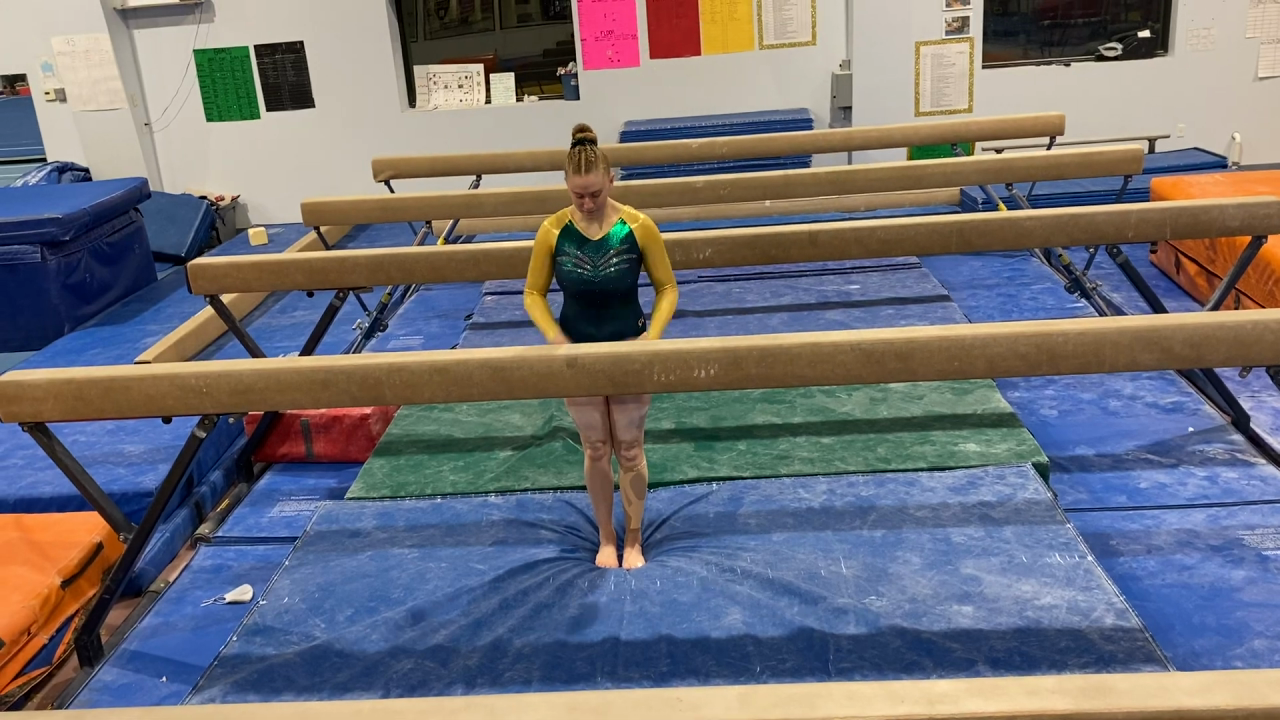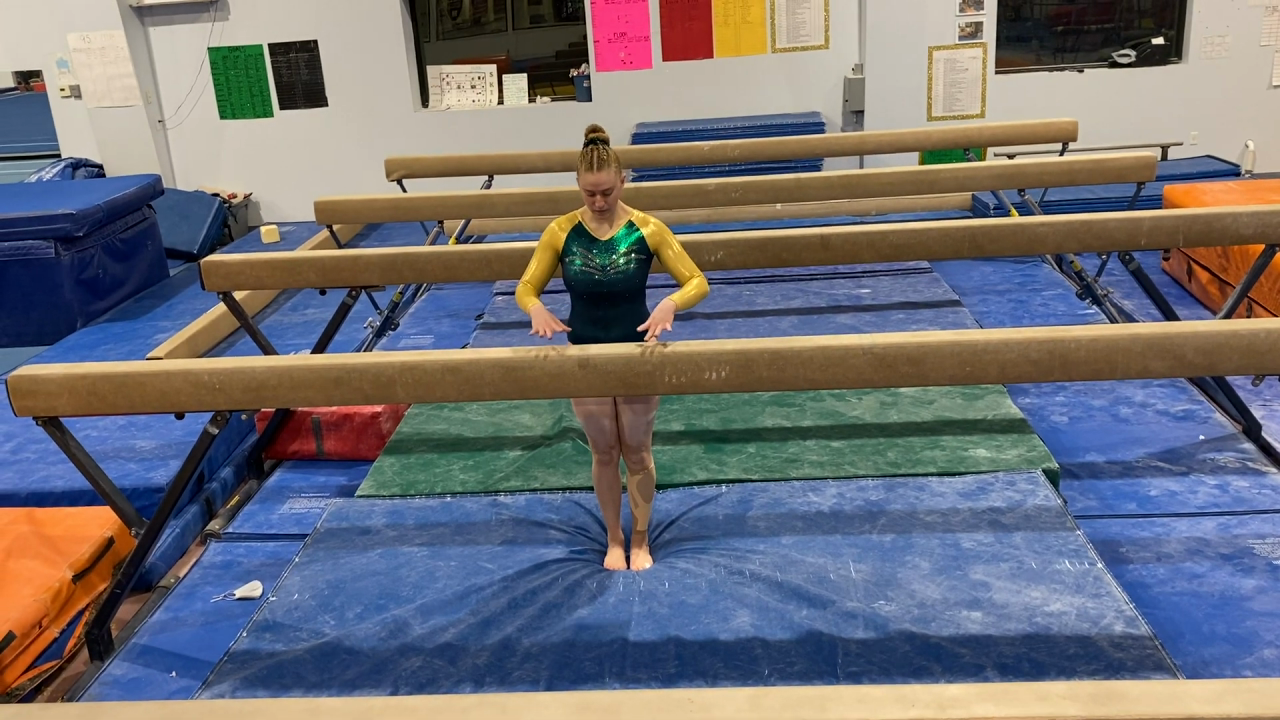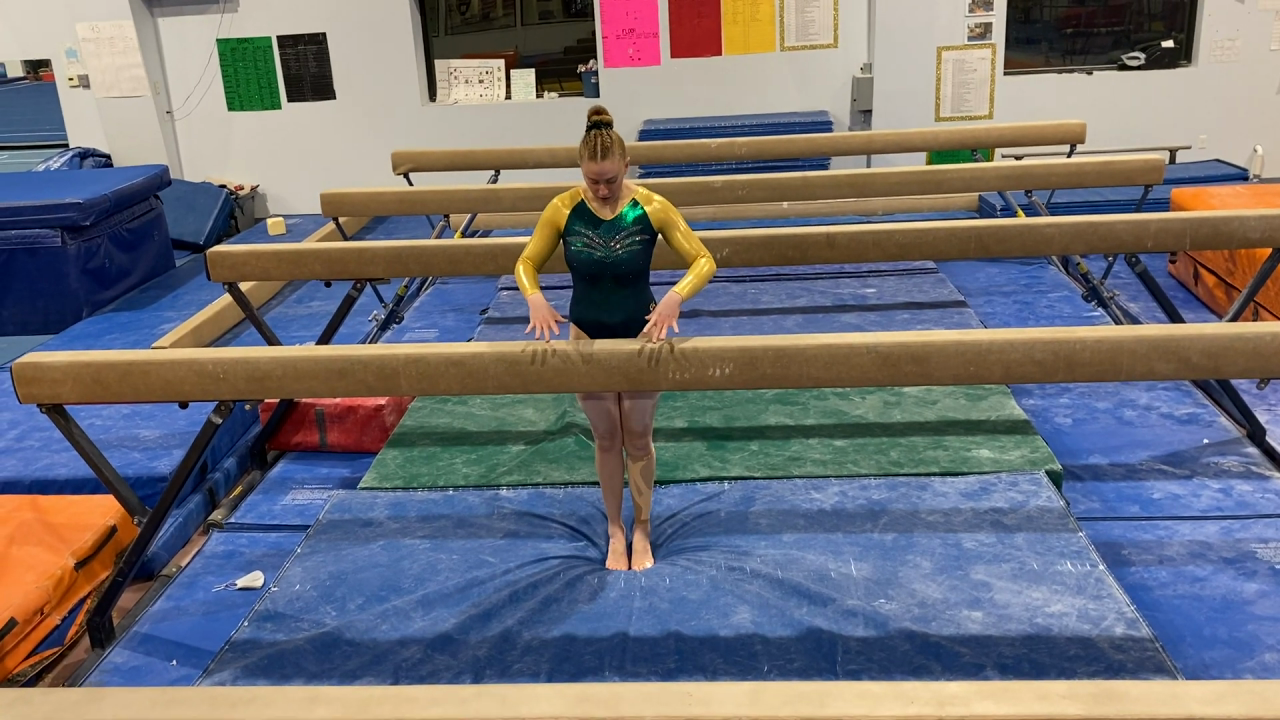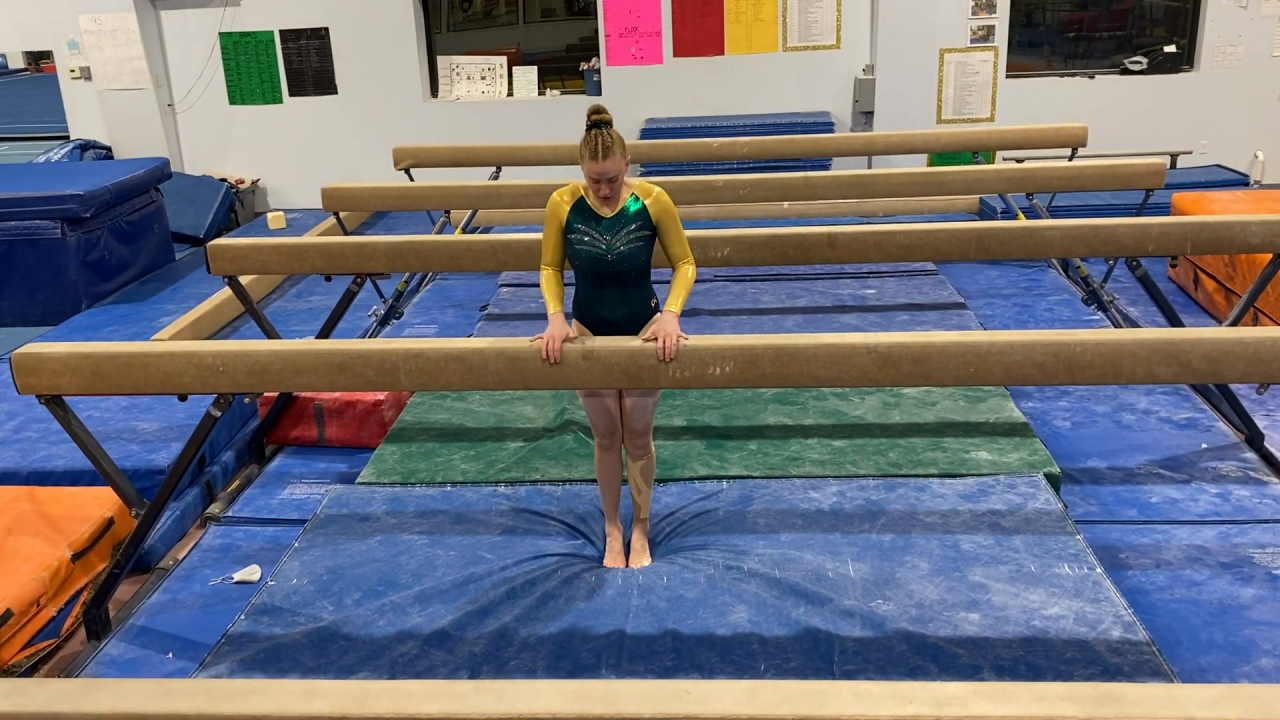
dt=0.7s
person 1, frame 1
left shoulder: (639, 226)
right shoulder: (552, 231)
left elbow: (667, 289)
right elbow: (534, 294)
left wrist: (652, 339)
right wrist: (554, 338)
left hip: (629, 347)
right hip: (578, 351)
left knee: (630, 448)
right knee: (596, 449)
left ankle: (633, 538)
right ankle: (606, 537)
person 1, frame 2
left shoulder: (648, 229)
right shoulder: (560, 232)
left elbow: (698, 283)
right elbow: (525, 287)
left wrist: (669, 303)
right wrist: (537, 309)
left knee: (637, 453)
right knee: (603, 454)
left ankle: (640, 539)
right ankle: (613, 538)
person 1, frame 3
left shoulder: (652, 208)
right shoulder: (562, 209)
left elbow: (704, 261)
right elbow: (526, 262)
left wrist: (675, 297)
right wrist: (535, 298)
left hip: (641, 336)
right hip: (587, 338)
left knee: (638, 439)
right knee: (606, 440)
left ankle: (642, 528)
right ankle: (615, 531)
person 1, frame 4
left shoulder: (654, 201)
right shoulder: (562, 205)
left elbow: (684, 264)
right elbow: (550, 268)
left wrist: (671, 315)
right wrist: (555, 316)
left hip: (643, 330)
right hip: (588, 333)
left knee: (638, 437)
right knee: (606, 438)
left ankle: (640, 527)
right ankle: (612, 529)
